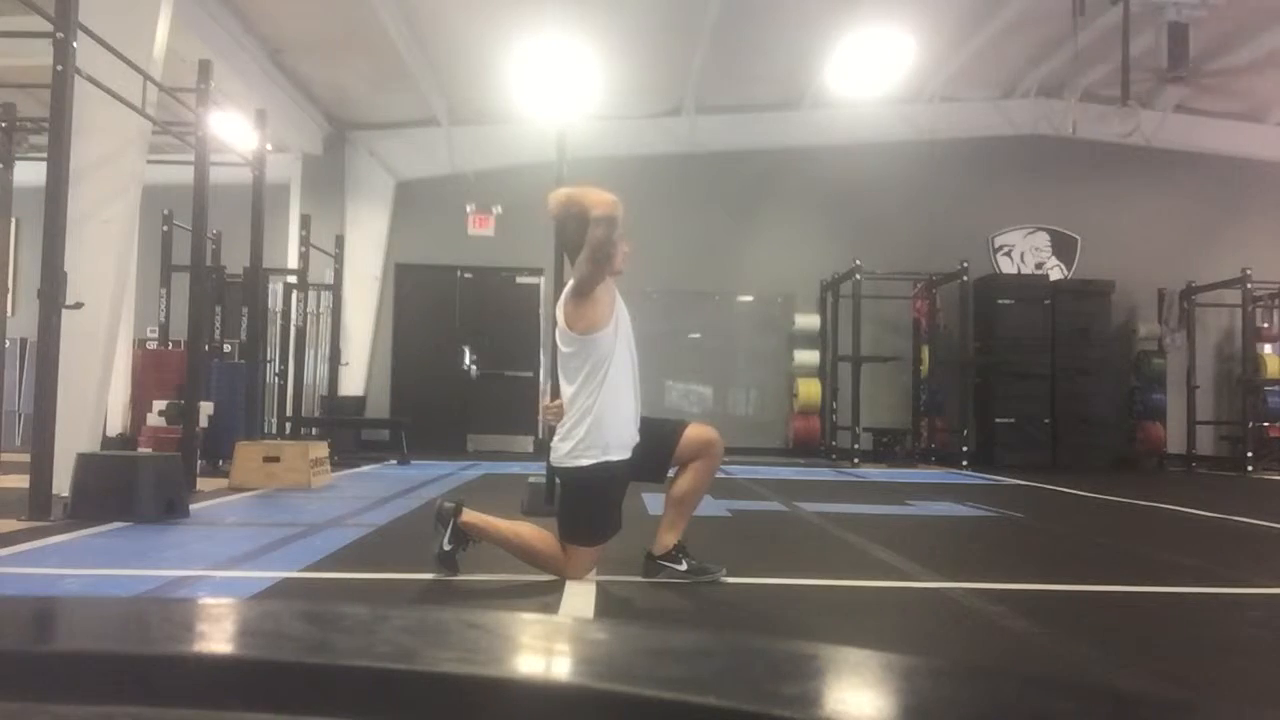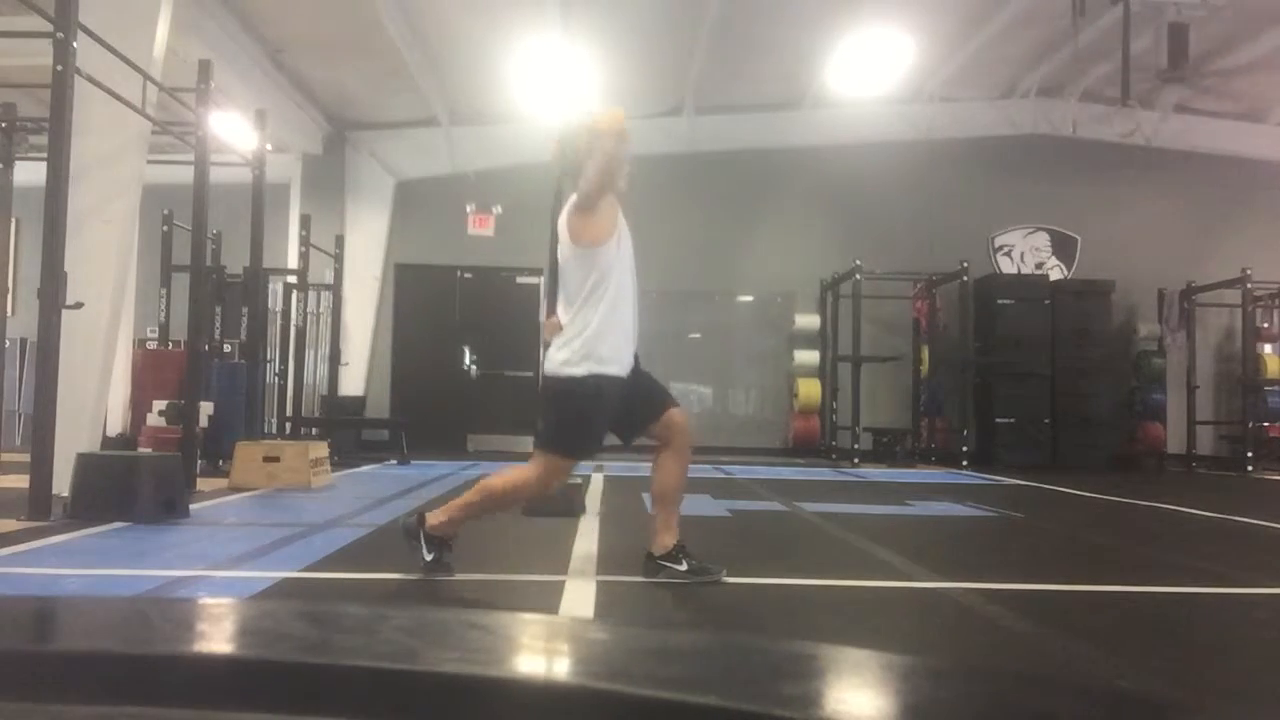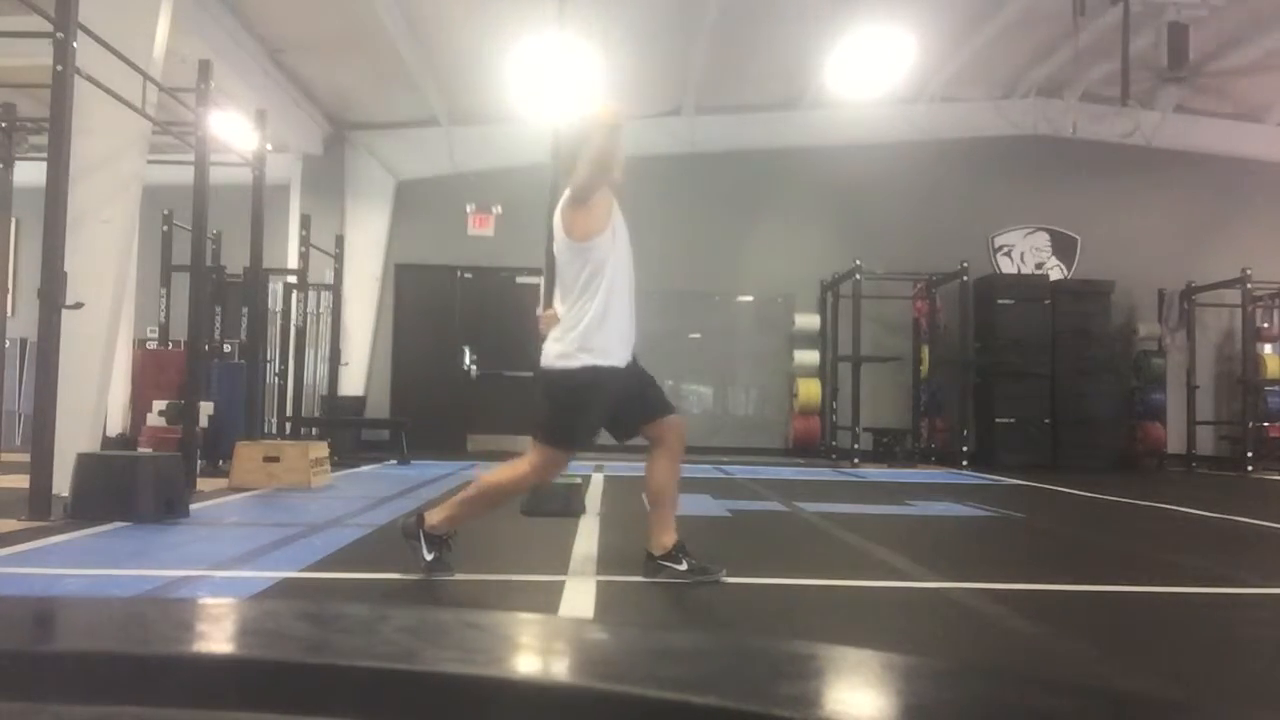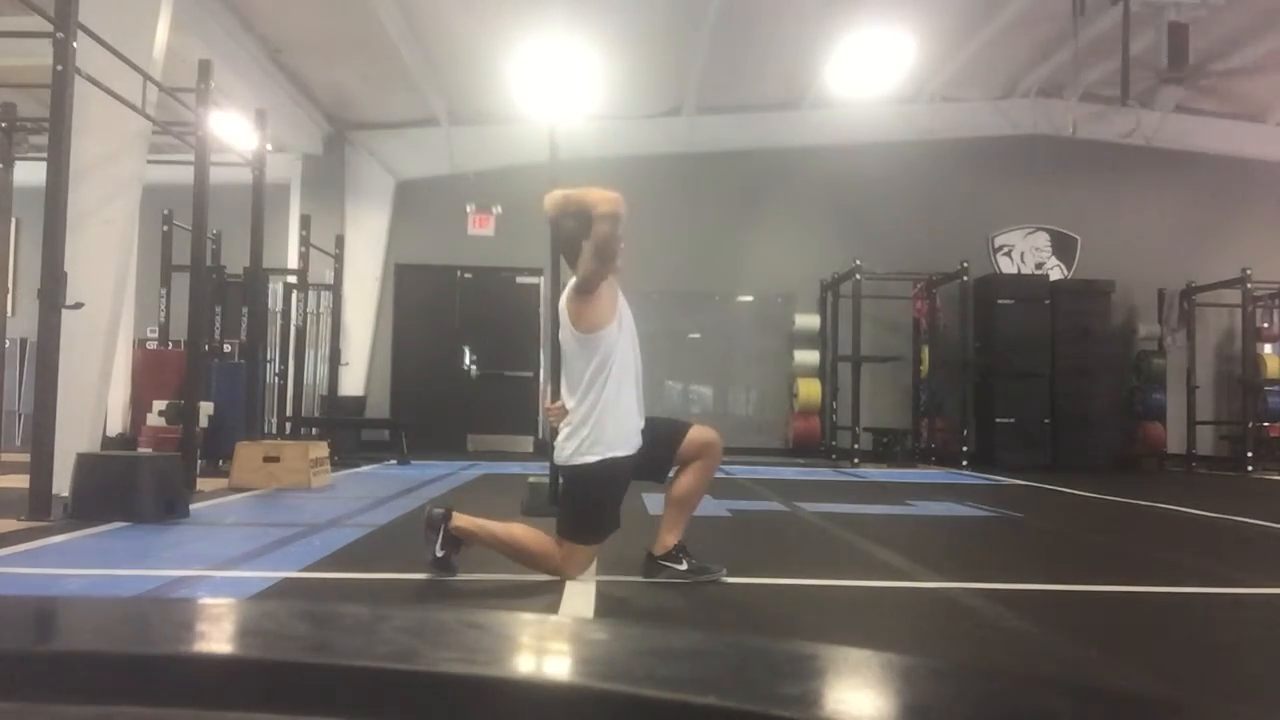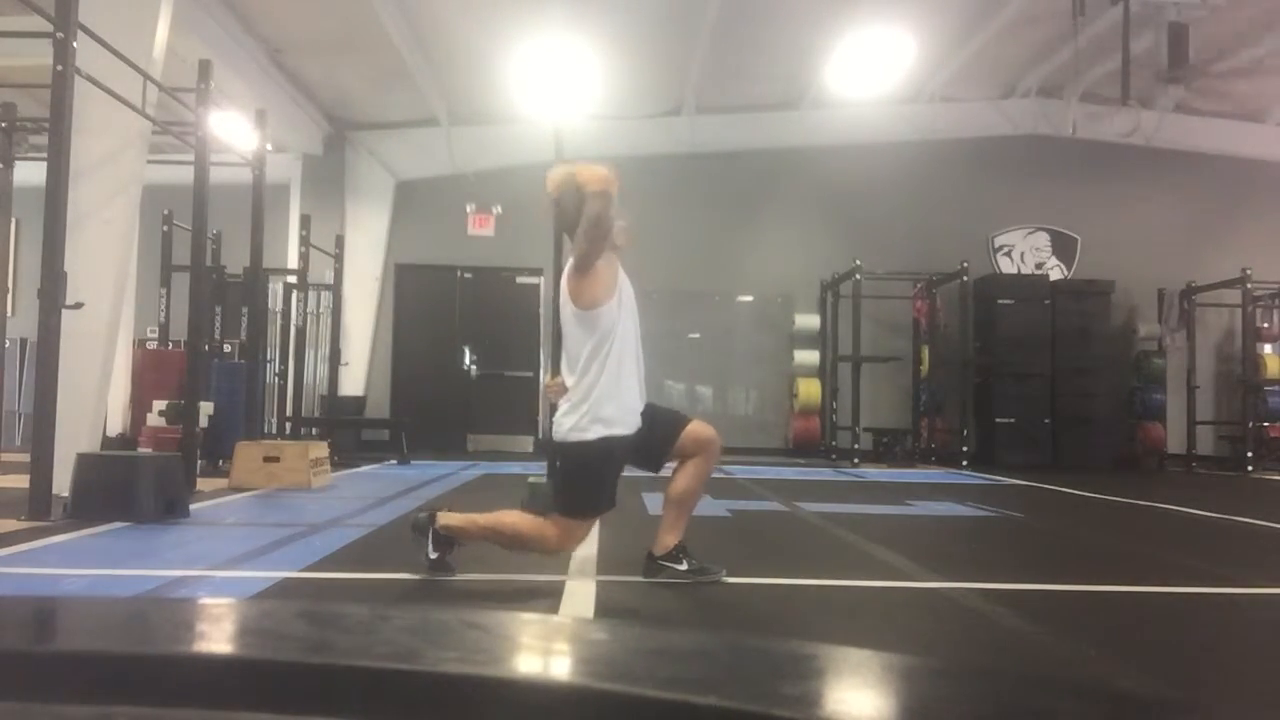
dt=0.7s
person 1, frame 1
left shoulder: (597, 294)
right shoulder: (587, 292)
right elbow: (607, 210)
right wrist: (567, 200)
left hip: (615, 438)
right hip: (593, 453)
left knee: (708, 444)
right knee: (573, 565)
left ankle: (664, 553)
right ankle: (462, 519)
person 1, frame 2
left shoulder: (596, 212)
right shoulder: (589, 205)
right elbow: (614, 127)
left wrist: (566, 318)
right wrist: (597, 133)
left hip: (610, 365)
right hip: (583, 372)
left knee: (677, 431)
right knee: (544, 475)
left ankle: (665, 552)
right ankle: (433, 525)
person 1, frame 3
left shoulder: (595, 205)
right shoulder: (584, 199)
right elbow: (607, 120)
left hip: (609, 359)
right hip: (580, 365)
left knee: (668, 433)
right knee: (541, 465)
left ankle: (664, 552)
right ankle: (431, 524)
person 1, frame 4
left shoulder: (594, 294)
right shoulder: (589, 290)
right elbow: (610, 207)
right wrist: (562, 201)
left hip: (617, 436)
right hip: (597, 450)
left knee: (707, 444)
right knee: (568, 563)
left ankle: (665, 553)
right ankle: (453, 525)
person 1, frame 5
left shoulder: (597, 270)
right shoulder: (590, 264)
right elbow: (600, 190)
right wrist: (568, 181)
left hip: (619, 414)
right hip: (593, 428)
left knee: (704, 442)
right knee: (560, 539)
left ankle: (665, 554)
right ankle: (441, 525)
